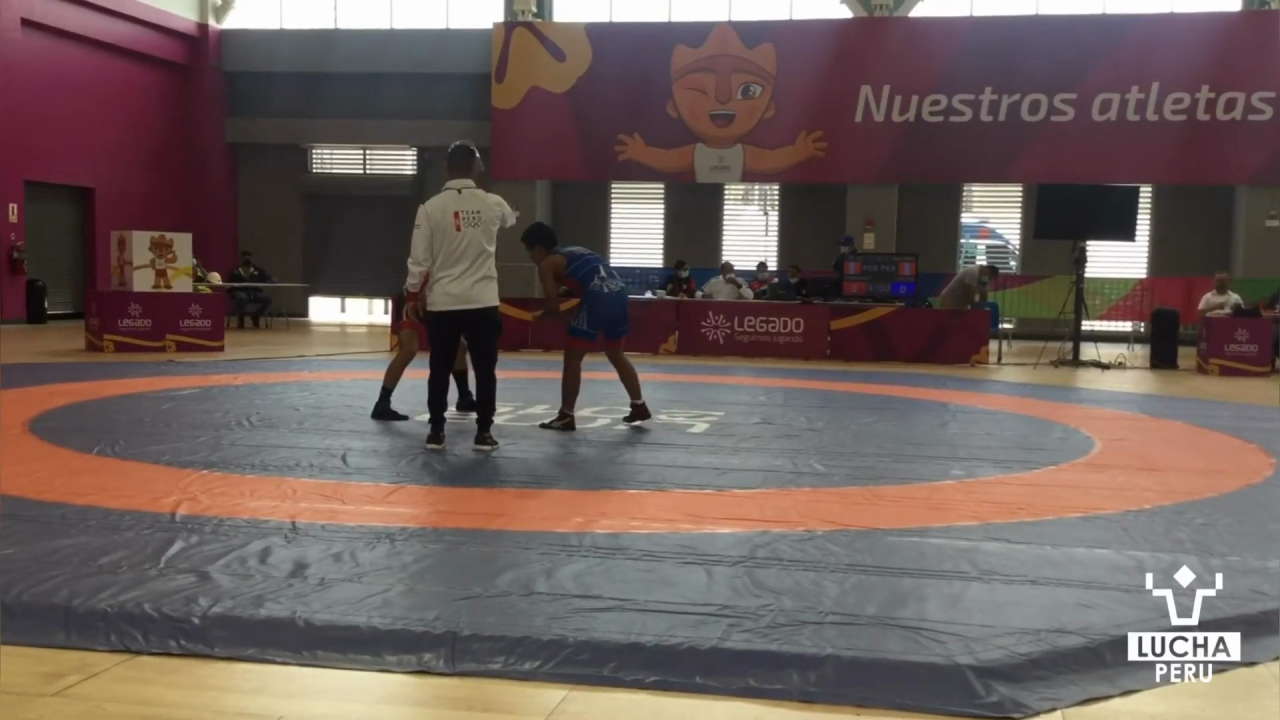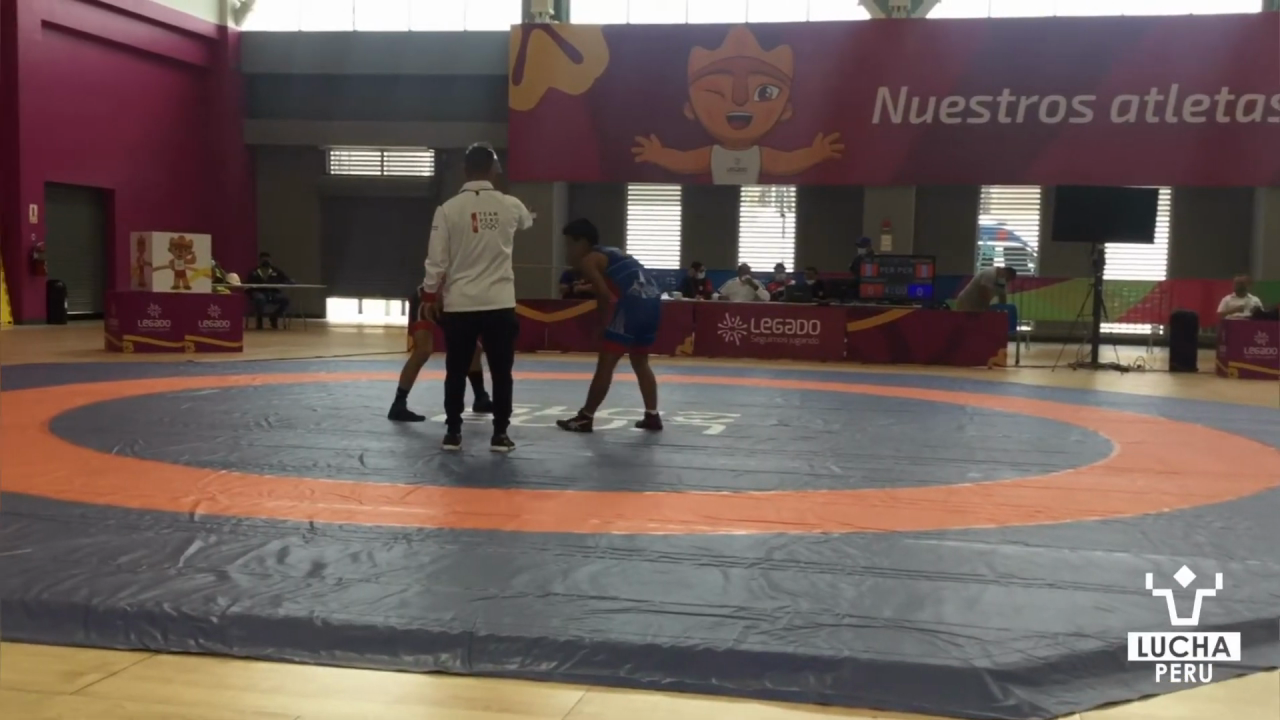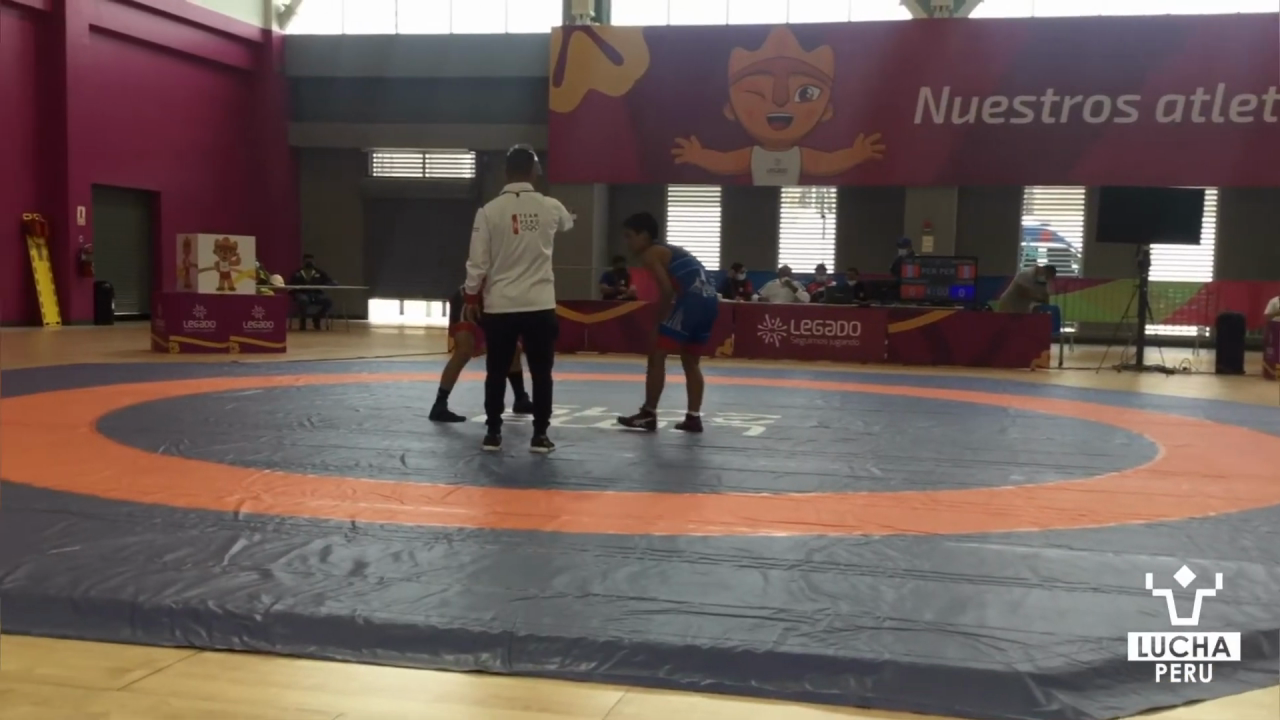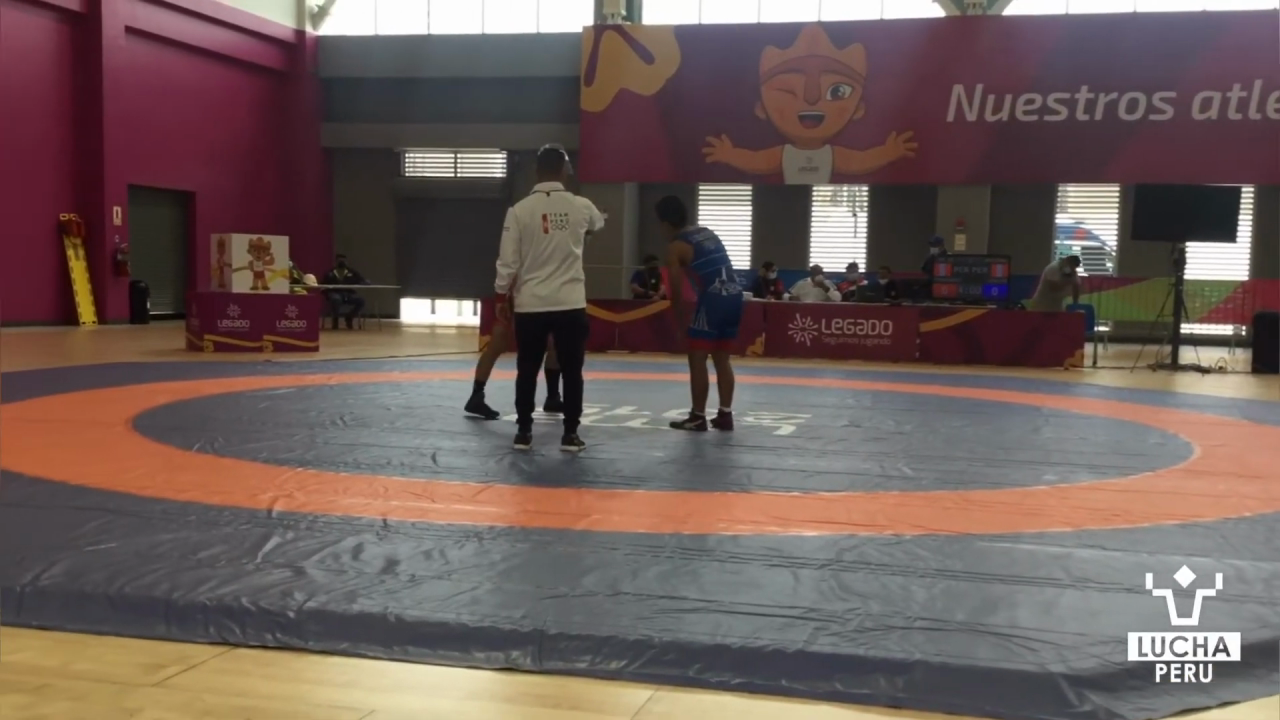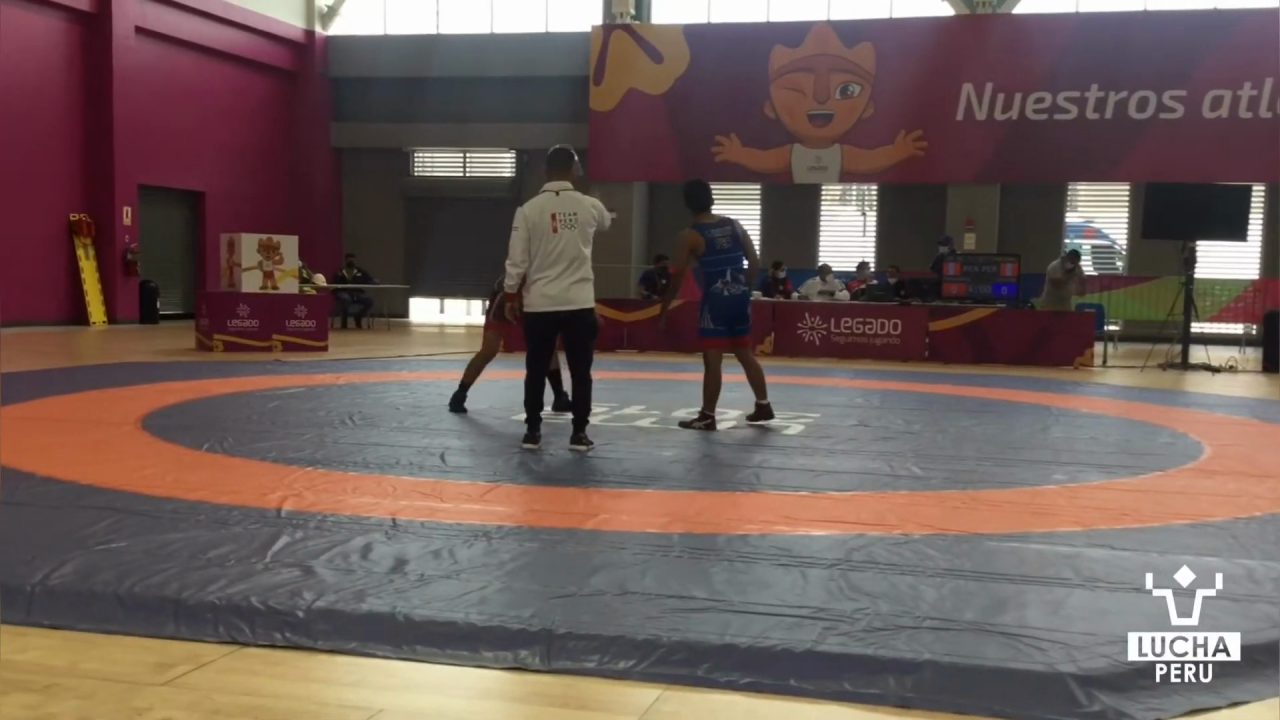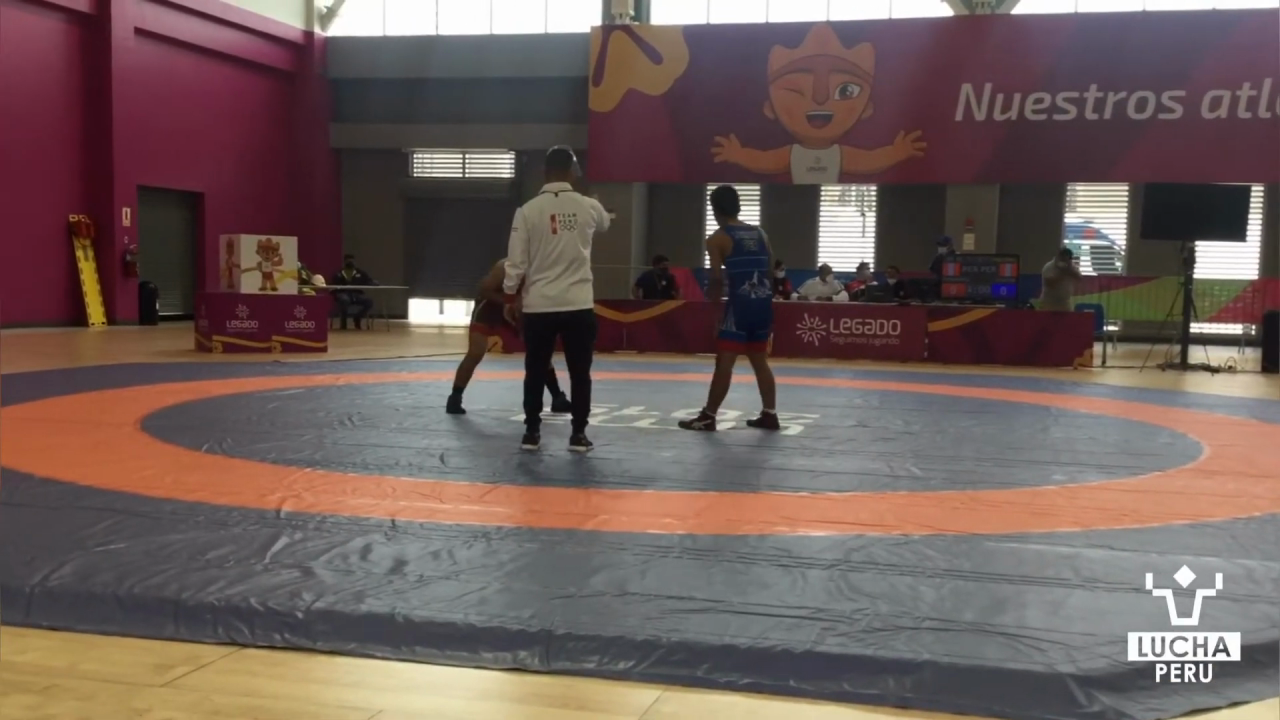
dt=0.4s
person 1, frame 1
left shoulder: (431, 207)
right shoulder: (493, 204)
left elbow: (419, 258)
right elbow: (511, 219)
left wrist: (413, 295)
left hip: (442, 303)
right hip: (483, 302)
left knee: (440, 370)
right knee: (485, 370)
left ankle: (436, 432)
right ankle: (484, 433)
person 1, frame 2
left shoulder: (448, 209)
right shoulder: (511, 206)
left elbow: (436, 259)
right elbow: (527, 221)
left wrist: (430, 296)
left hip: (459, 304)
right hip: (499, 303)
left knee: (456, 371)
right knee: (501, 371)
left ankle: (453, 433)
right ankle: (500, 435)
person 1, frame 3
left shoulder: (490, 210)
right shoulder: (551, 207)
left elbow: (478, 261)
right elbow: (567, 223)
left wrist: (471, 298)
left hip: (500, 306)
right hip: (540, 305)
left knee: (497, 372)
right knee: (541, 372)
left ankle: (493, 434)
right ankle: (540, 435)
person 1, frame 4
left shoulder: (520, 210)
right shoulder: (581, 207)
left elbow: (508, 260)
right elbow: (598, 224)
left wrist: (502, 297)
left hip: (530, 305)
right hip: (570, 304)
left knee: (527, 371)
right knee: (571, 372)
left ankle: (524, 432)
right ankle: (570, 434)
person 1, frame 5
left shoulder: (529, 209)
right shoulder: (590, 206)
left elbow: (517, 259)
right elbow: (606, 223)
left wrist: (511, 296)
left hip: (540, 304)
right hip: (579, 303)
left knee: (536, 370)
right knee: (580, 371)
left ankle: (533, 432)
right ankle: (579, 433)
person 1, frame 6
left shoulder: (528, 210)
right shoulder: (589, 207)
left elbow: (516, 260)
right elbow: (604, 223)
left wrist: (510, 297)
left hip: (538, 305)
right hip: (578, 304)
left knee: (535, 371)
right knee: (579, 372)
left ankle: (531, 433)
right ankle: (578, 434)
person 2, frame 1
left shoulder: (547, 264)
right shoulder: (576, 252)
left elbow: (554, 307)
left wrist: (541, 316)
left hip: (598, 299)
right hip: (619, 295)
left knee: (572, 358)
right knee: (616, 355)
left ankle: (566, 417)
right ankle: (639, 406)
person 2, frame 2
left shoulder: (588, 259)
right shoulder: (613, 253)
left elbow: (604, 294)
left wrist: (605, 318)
left hip: (633, 303)
right hip: (653, 301)
left knee: (606, 362)
right knee: (640, 362)
left ankle: (585, 418)
right ankle: (652, 416)
person 2, frame 3
left shoulder: (651, 253)
right shoulder: (670, 250)
left elbow: (667, 289)
left wrist: (662, 316)
left hip: (692, 301)
right hip: (709, 301)
left knee: (656, 356)
right knee: (691, 362)
left ankle: (648, 414)
right ankle: (693, 417)
person 2, frame 4
left shoulder: (676, 246)
right shoulder: (707, 233)
left elbow: (676, 288)
left wrist: (678, 319)
left hip: (713, 299)
right hip: (734, 297)
left knee: (697, 360)
right knee: (722, 359)
left ankle: (698, 417)
right ankle: (725, 414)
person 2, frame 5
left shoulder: (691, 235)
right shoulder: (735, 226)
left elbow: (679, 276)
right elbow: (754, 262)
left wrist: (664, 307)
left hip: (715, 300)
right hip: (740, 297)
left knee: (712, 360)
right knee: (745, 354)
left ankle: (707, 417)
right ankle: (763, 405)
person 2, frame 6
left shoulder: (717, 238)
right shoulder: (759, 233)
left elbow: (716, 277)
right elbow: (769, 270)
left wrist: (715, 301)
left hip: (740, 303)
right hip: (764, 301)
left knee: (725, 362)
right knee: (760, 360)
left ankle: (708, 417)
right ankle: (769, 415)
person 3, frame 1
left shoulder: (745, 154)
right shoulder: (693, 153)
left elbow: (772, 161)
right elbow: (666, 160)
left wrist: (798, 153)
right wrist: (642, 153)
person 3, frame 2
left shoulder: (762, 156)
right shoulder: (710, 155)
left elbow: (788, 162)
right elbow: (682, 162)
left wrist: (815, 154)
right wrist: (658, 155)
person 3, frame 3
left shoulder: (803, 156)
right shoulder: (750, 156)
left elbow: (829, 163)
right elbow: (722, 163)
left wrist: (856, 155)
right wrist: (699, 156)
person 3, frame 4
left shoulder: (834, 155)
right shoulder: (781, 154)
left elbow: (861, 161)
right elbow: (754, 161)
left wrist: (888, 153)
right wrist: (730, 155)
person 3, frame 5
left shoulder: (843, 153)
right shoulder: (790, 153)
left elbow: (870, 161)
right elbow: (763, 161)
left wrist: (897, 152)
right wrist: (739, 154)
person 3, frame 6
left shoulder: (842, 154)
right shoulder: (790, 154)
left elbow: (870, 161)
right elbow: (762, 161)
left wrist: (897, 153)
right wrist: (738, 155)
